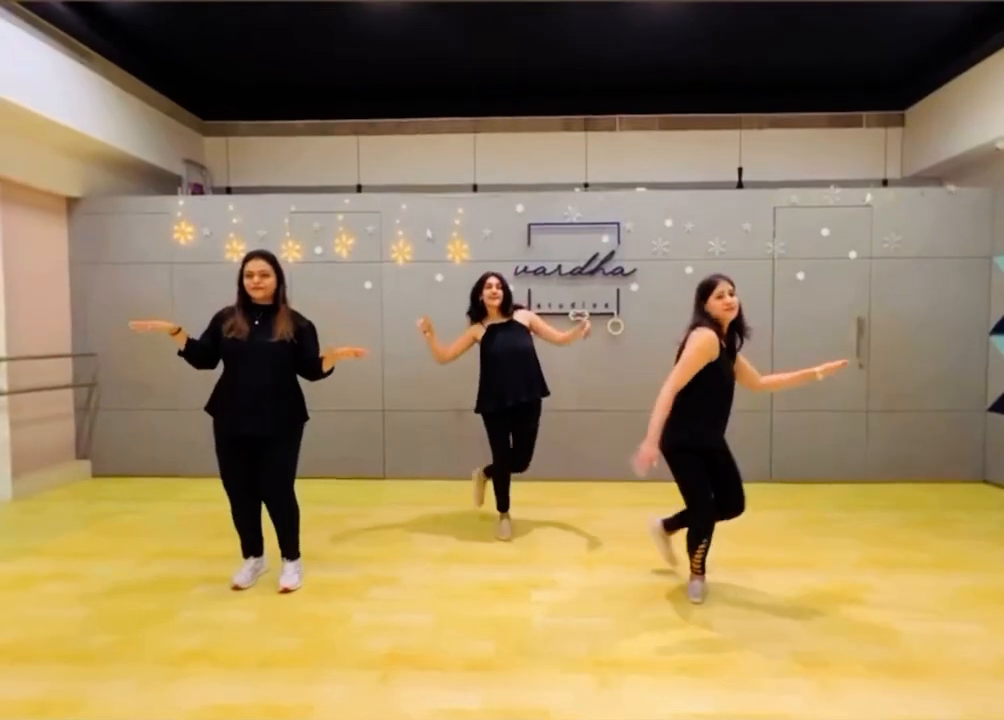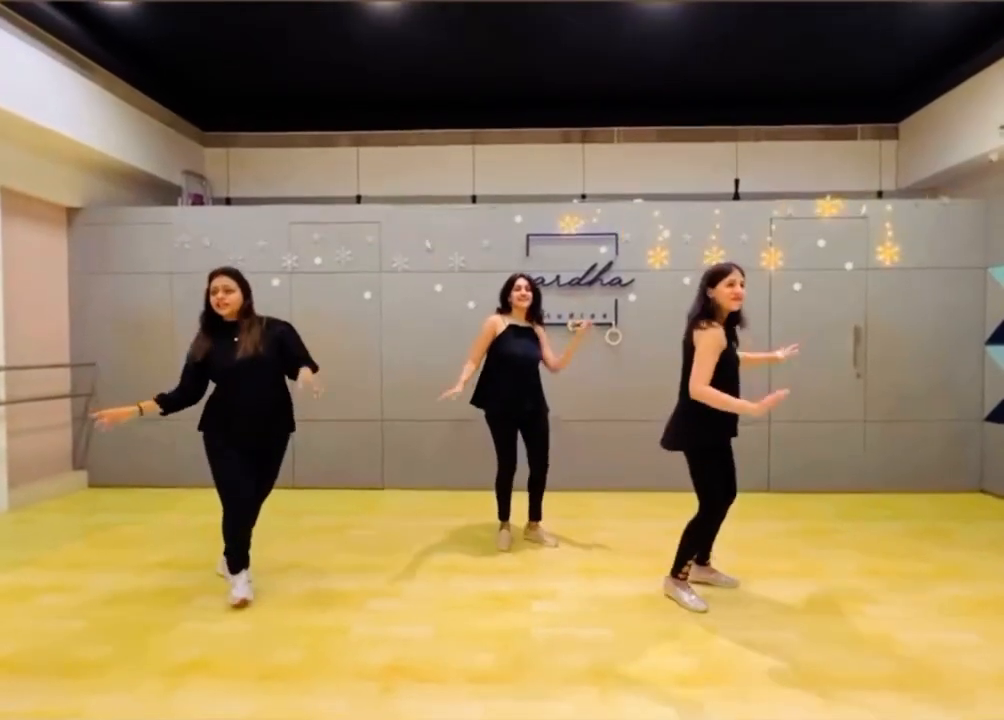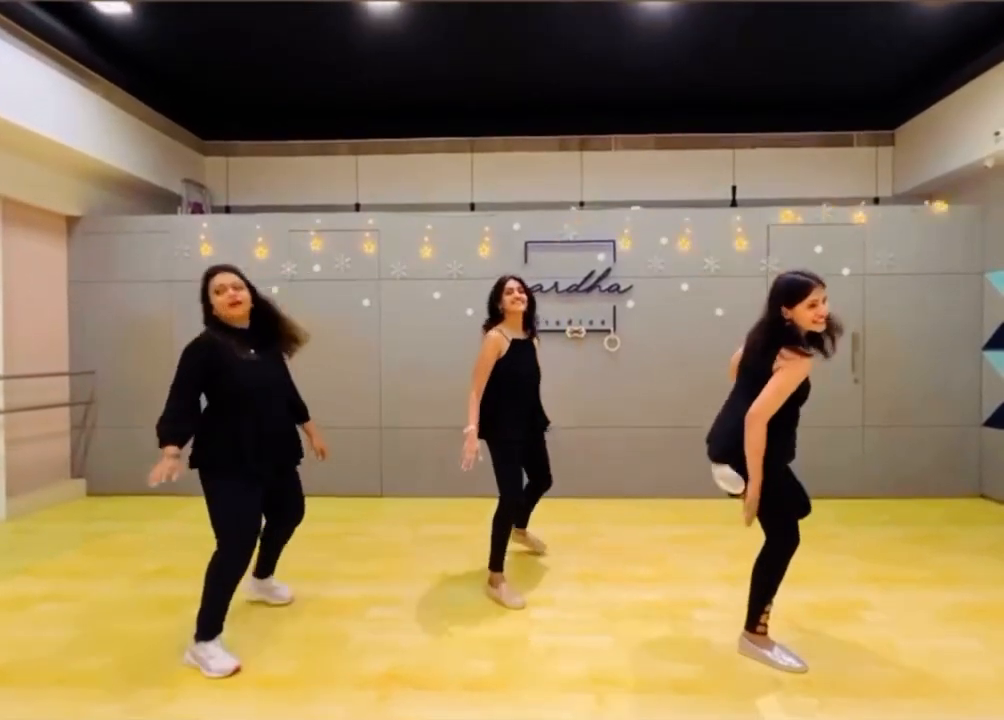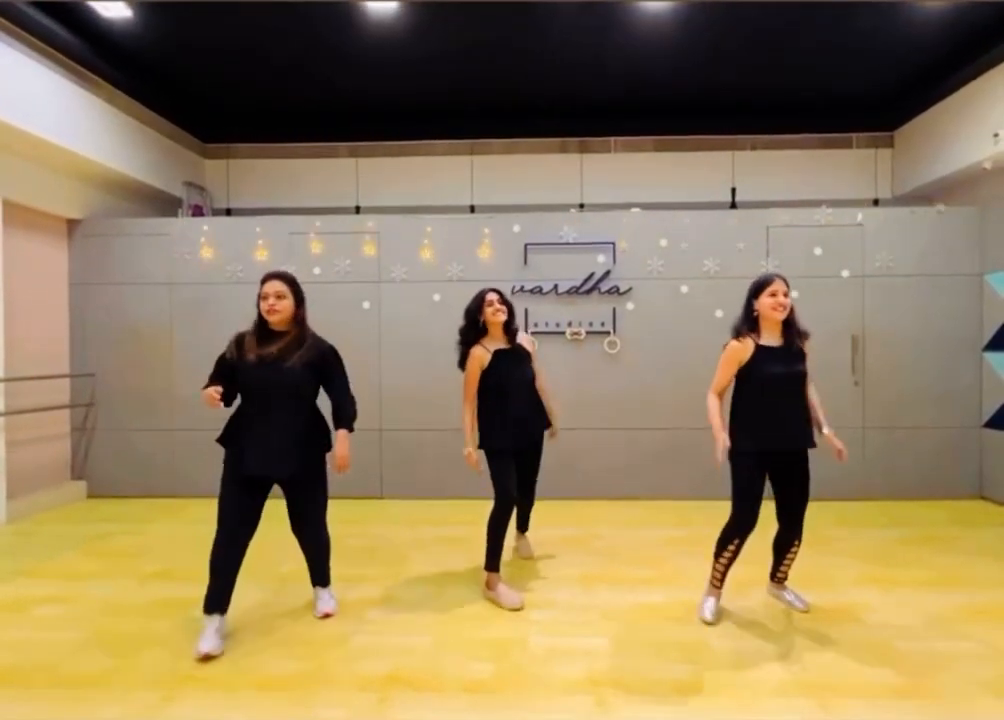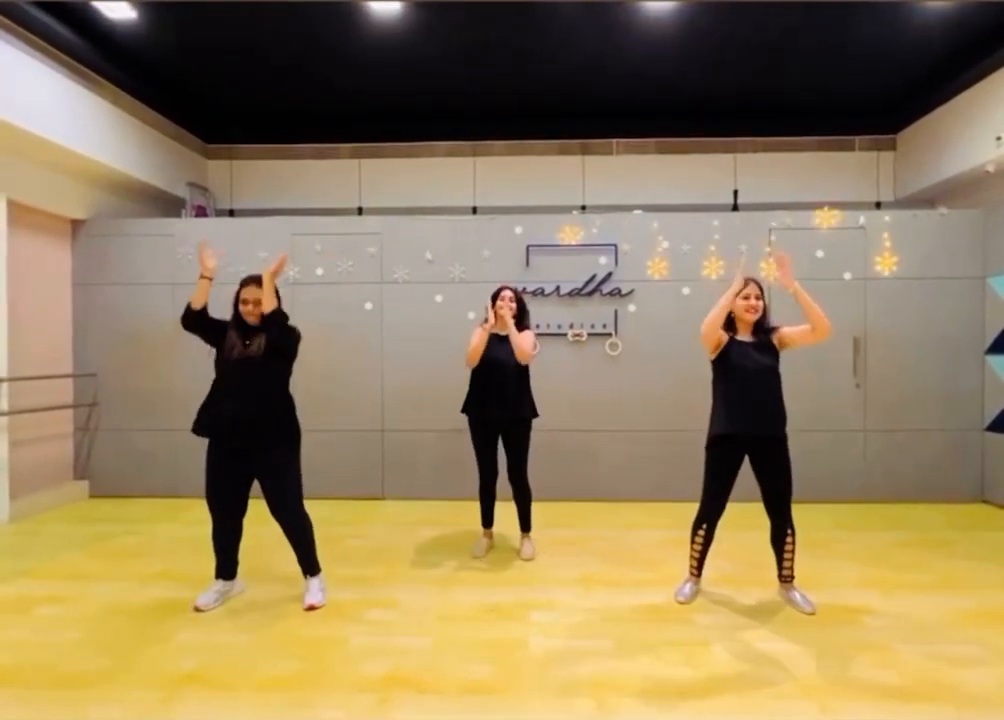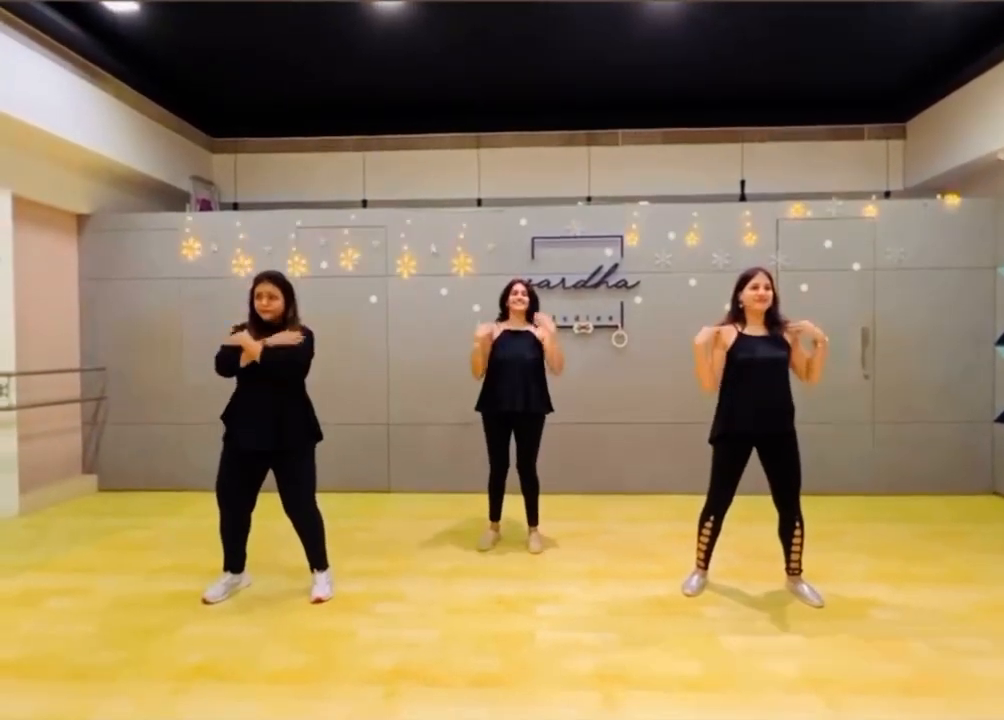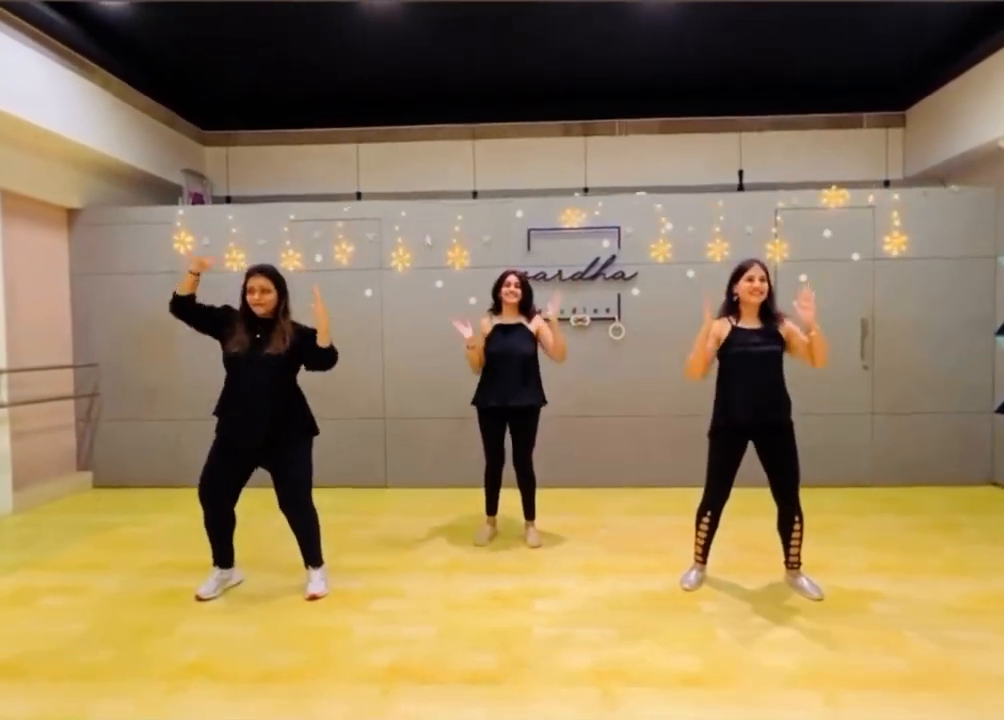
dt=0.7s
person 1, frame 1
left shoulder: (295, 324)
right shoulder: (226, 320)
left elbow: (311, 370)
right elbow: (203, 358)
left wrist: (335, 355)
right wrist: (174, 331)
left hip: (280, 424)
right hip: (232, 421)
left knee: (277, 491)
right knee: (240, 492)
left ankle: (292, 561)
right ankle: (252, 558)
person 1, frame 2
left shoulder: (276, 331)
right shoulder: (206, 343)
left elbow: (300, 364)
right elbow: (187, 393)
left wrist: (306, 373)
right wrist: (135, 410)
left hip: (272, 431)
right hip: (225, 434)
left knee: (254, 497)
right knee: (237, 501)
left ankle: (233, 557)
right ankle: (237, 572)
person 1, frame 3
left shoulder: (269, 341)
right shoulder: (205, 349)
left elbow: (287, 392)
right elbow: (181, 404)
left wrist: (311, 431)
right wrist: (171, 452)
left hip: (276, 454)
right hip: (228, 461)
left knee: (289, 515)
right knee: (237, 543)
left ankle: (262, 580)
right ankle: (204, 642)
person 1, frame 4
left shoulder: (319, 351)
right shoulder: (242, 345)
left elbow: (342, 397)
right elbow: (223, 384)
left wrist: (343, 437)
right wrist: (211, 389)
left hip: (303, 455)
right hip: (248, 452)
left knee: (310, 527)
right knee: (232, 532)
left ankle: (321, 588)
right ankle: (214, 617)
person 1, frame 5
left shoulder: (283, 336)
right shoulder: (225, 335)
left elbow: (272, 326)
right elbow: (192, 319)
left wrist: (269, 281)
right wrist: (206, 275)
left hip: (275, 441)
right hip: (227, 440)
left knee: (288, 510)
right knee: (224, 512)
left ankle: (314, 578)
right ankle: (226, 580)
person 1, frame 6
left shoulder: (300, 338)
right shoulder: (245, 332)
left elbow: (282, 369)
right elbow: (227, 365)
left wrist: (251, 347)
right wrist: (268, 341)
left hip: (291, 437)
right hip: (243, 436)
left knee: (300, 506)
right knee: (231, 504)
left ankle: (321, 573)
right ankle: (233, 573)
person 1, frame 7
left shoulder: (294, 334)
right shoulder: (230, 324)
left elbow: (325, 360)
right elbow: (182, 309)
left wrist: (321, 314)
right wrist: (194, 272)
left hip: (287, 434)
right hip: (236, 432)
left knee: (296, 502)
right knee: (213, 497)
left ankle: (316, 569)
right ankle: (224, 569)
person 2, frame 1
left shoulder: (727, 342)
right shoulder: (705, 337)
left elbow: (756, 383)
right elbow: (670, 387)
left wrist: (814, 373)
right wrist: (652, 437)
left hip: (708, 437)
right hip: (683, 438)
left knee: (732, 503)
right knee: (703, 511)
left ankle: (665, 528)
right ankle: (696, 573)
person 2, frame 2
left shoulder: (719, 328)
right shoulder: (710, 331)
right elbow: (698, 389)
left wrist: (774, 356)
right wrist: (753, 407)
left hip: (707, 428)
right hip: (699, 429)
left knee: (722, 495)
right knee: (715, 503)
left ankle: (699, 564)
right ankle: (677, 579)
person 2, frame 3
left shoulder: (764, 331)
right shoulder: (797, 356)
left elbow: (735, 367)
right elbow: (757, 417)
right wrist: (755, 483)
left hip: (733, 439)
right hip: (752, 447)
left knee: (797, 505)
right knee: (784, 537)
left ankle: (728, 470)
right ankle: (755, 635)
person 2, frame 4
left shoulder: (799, 342)
right shoulder: (741, 346)
right elbow: (714, 393)
left wrist: (825, 428)
right wrist: (719, 432)
left hip: (792, 445)
right hip: (749, 445)
left knee: (793, 519)
right knee: (744, 520)
left ankle: (778, 582)
right ankle: (713, 590)
person 2, frame 5
left shoulder: (774, 338)
right shoulder: (720, 340)
left elbow: (822, 330)
right elbow: (706, 331)
left wrist: (791, 285)
right wrist: (732, 287)
left hip: (770, 436)
right hip: (727, 435)
left knee: (781, 513)
right knee: (711, 509)
left ankle: (787, 584)
right ankle: (693, 577)
person 2, frame 6
left shoulder: (786, 334)
right shoulder: (726, 334)
left elbow: (811, 377)
right elbow: (710, 385)
left wrist: (819, 342)
right wrist: (700, 347)
left hip: (778, 430)
right hip: (733, 430)
left knee: (790, 506)
right knee: (717, 502)
left ankle: (795, 577)
right ankle: (700, 571)
person 2, frame 7
left shoulder: (781, 326)
right shoulder: (721, 328)
left elbow: (818, 361)
right elbow: (694, 373)
left wrist: (810, 325)
right wrist: (706, 336)
left hip: (775, 423)
right hip: (730, 424)
left knee: (789, 499)
right knee: (714, 497)
left ankle: (793, 571)
right ankle: (698, 565)
person 3, frame 1
left shoulder: (523, 316)
right shoulder: (477, 329)
left elbow: (558, 338)
right elbow: (444, 356)
left wrist: (579, 330)
right wrist: (428, 332)
left hip: (527, 399)
right hip: (495, 402)
left knee: (521, 460)
right knee: (502, 459)
left ankle: (484, 475)
right ankle: (503, 515)
person 3, frame 2
left shoulder: (536, 330)
right shoulder: (495, 322)
left elbow: (555, 365)
right elbow: (473, 361)
left wrist: (577, 338)
right wrist: (460, 384)
left hip: (532, 405)
right hip: (499, 405)
left knee: (540, 464)
right knee: (507, 465)
left ankle: (534, 524)
right ankle: (503, 525)
person 3, frame 3
left shoulder: (530, 336)
right shoulder: (495, 337)
right elbow: (476, 388)
left wrist: (541, 416)
right wrist: (471, 430)
left hip: (530, 424)
right hip: (502, 428)
left knee: (542, 480)
right knee: (511, 497)
left ankle: (520, 530)
right ankle: (495, 578)
person 3, frame 4
left shoulder: (524, 342)
right shoulder: (476, 352)
right elbow: (469, 401)
left wrist: (550, 418)
right wrist: (471, 444)
left hip: (529, 429)
right hip: (496, 435)
left knee: (527, 491)
right knee: (505, 497)
left ankle: (521, 535)
right ankle: (492, 579)
person 3, frame 5
left shoulder: (525, 334)
right shoulder: (480, 333)
left elbow: (524, 358)
right elbow: (471, 361)
left wrist: (508, 322)
right wrist: (489, 326)
left hip: (516, 413)
right hip: (482, 412)
left knee: (518, 474)
right knee: (487, 474)
left ankle: (526, 535)
right ankle: (487, 534)
person 3, frame 6
left shoulder: (539, 331)
right shoulder: (494, 330)
left elbow: (557, 369)
right elbow: (478, 373)
left wrist: (551, 334)
right wrist: (479, 343)
left hip: (531, 409)
right hip: (495, 409)
left knee: (527, 468)
right knee: (498, 468)
left ankle: (533, 530)
right ankle: (493, 527)
person 3, frame 7
left shoulder: (534, 322)
right shoulder: (487, 323)
left elbow: (559, 356)
right elbow: (477, 367)
left wrist: (554, 321)
right wrist: (470, 342)
left hip: (525, 403)
right hip: (490, 403)
left knee: (523, 462)
right knee: (494, 462)
left ankle: (530, 524)
right ankle: (490, 522)
